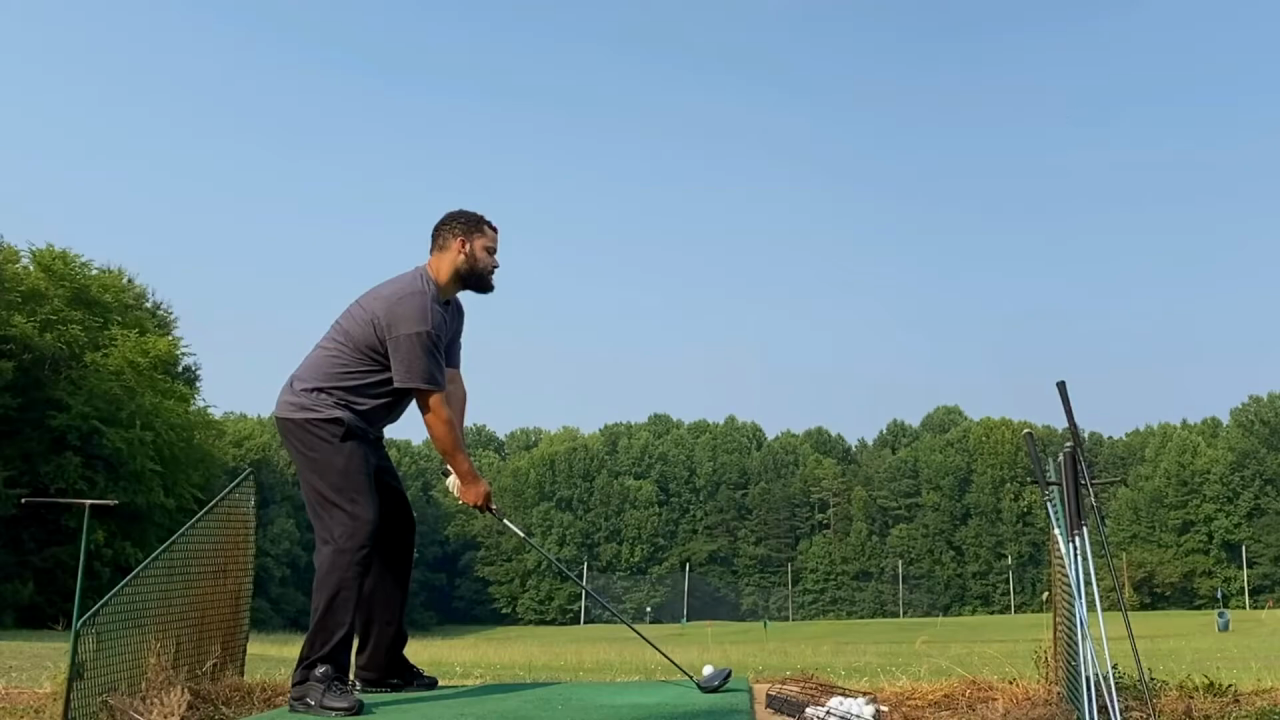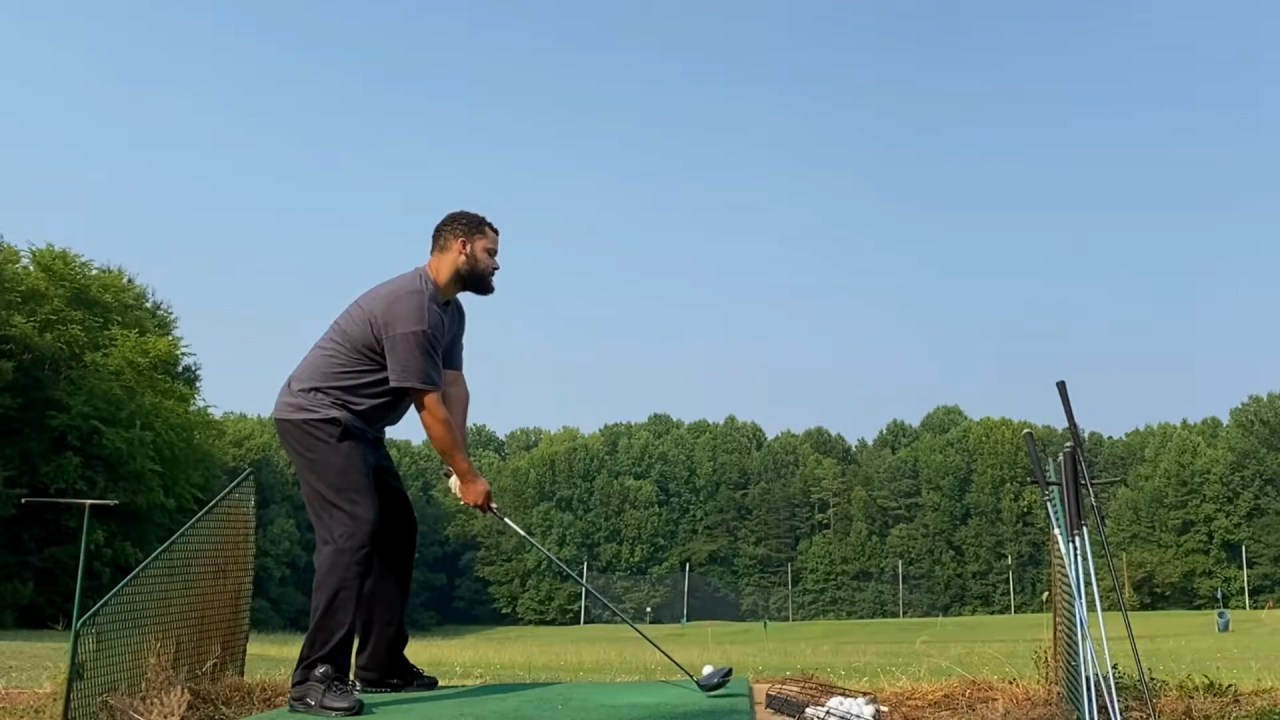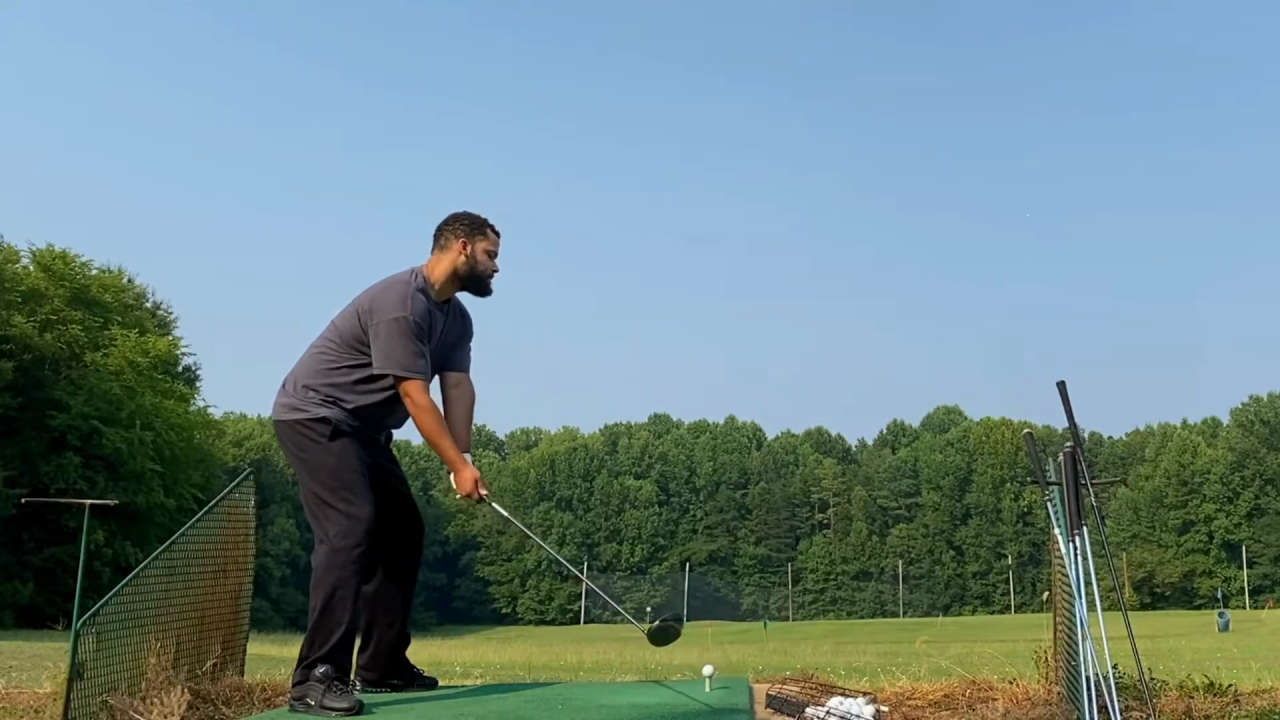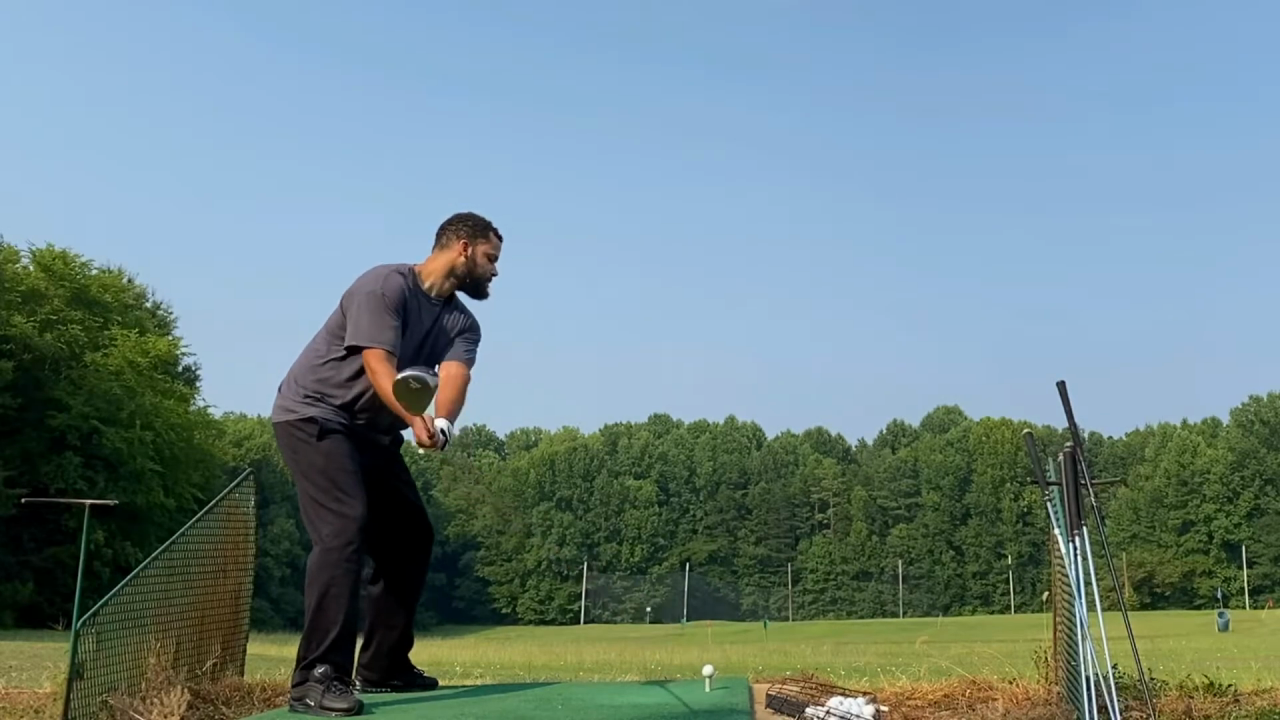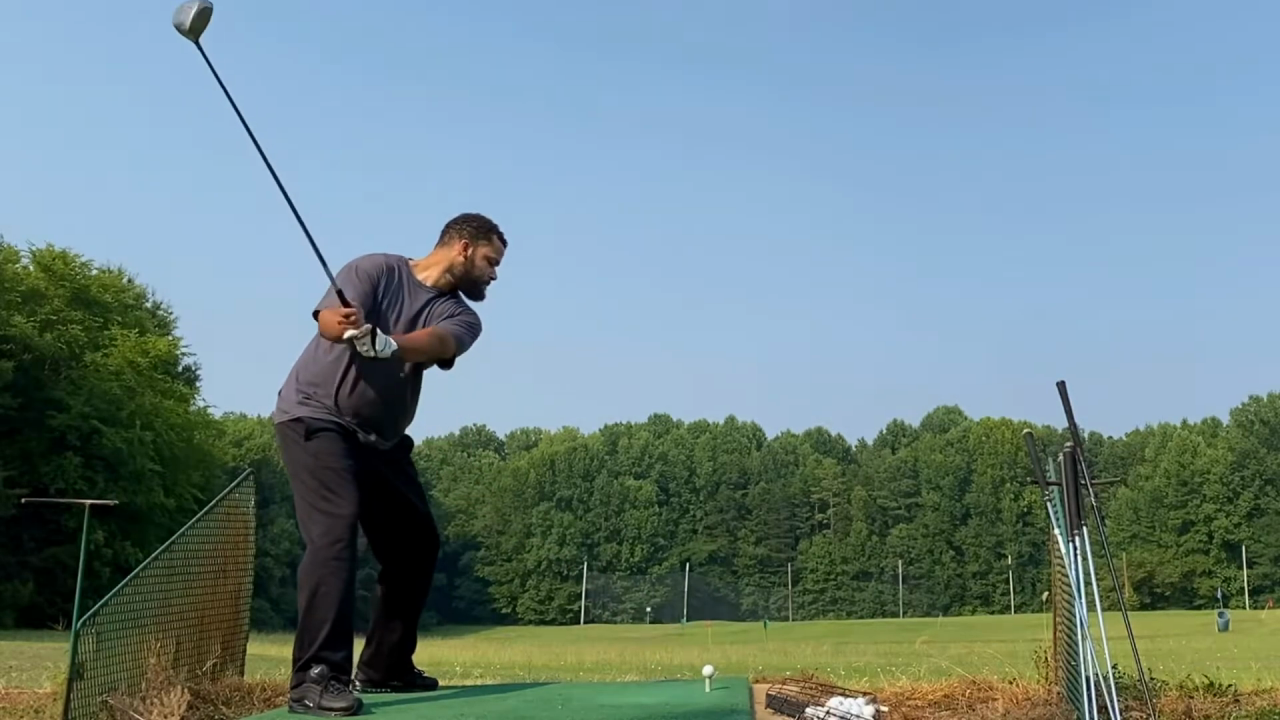
dt=0.7s
person 1, frame 1
left shoulder: (448, 308)
right shoulder: (413, 308)
left elbow: (453, 389)
right elbow: (433, 408)
left wrist: (458, 468)
right wrist: (468, 476)
left hip: (355, 425)
right hip: (319, 417)
left knee: (394, 529)
right knee: (354, 530)
left ankle: (381, 664)
right ankle: (316, 677)
person 1, frame 2
left shoulder: (450, 310)
right shoulder: (411, 308)
left elbow: (454, 388)
right elbow: (430, 408)
left wrist: (462, 468)
right wrist: (468, 477)
left hip: (357, 425)
right hip: (317, 417)
left knee: (396, 529)
right knee: (353, 531)
left ankle: (381, 665)
right ankle: (316, 677)
person 1, frame 3
left shoulder: (456, 317)
right shoulder: (400, 300)
left elbow: (458, 388)
right elbow: (415, 395)
left wrist: (463, 457)
right wrist: (457, 465)
left hip: (363, 428)
right hip: (315, 418)
left knee: (402, 532)
right knee: (351, 530)
left ankle: (381, 665)
right ankle: (317, 676)
person 1, frame 4
left shoulder: (462, 324)
right shoulder: (386, 284)
left elbow: (454, 376)
right elbow: (376, 364)
left wrist: (441, 424)
right wrist: (413, 419)
left hip: (373, 433)
right hip: (314, 418)
left knee: (410, 538)
right knee: (344, 530)
left ankle: (383, 665)
right ankle: (317, 677)
person 1, frame 5
left shoulder: (462, 317)
right shoulder: (376, 270)
left elbow: (432, 344)
right elbow: (329, 320)
left wrist: (387, 344)
right wrist: (344, 325)
left hip: (380, 437)
right hip: (315, 418)
left knee: (417, 543)
right knee: (335, 529)
left ankle: (383, 665)
right ankle: (315, 677)
